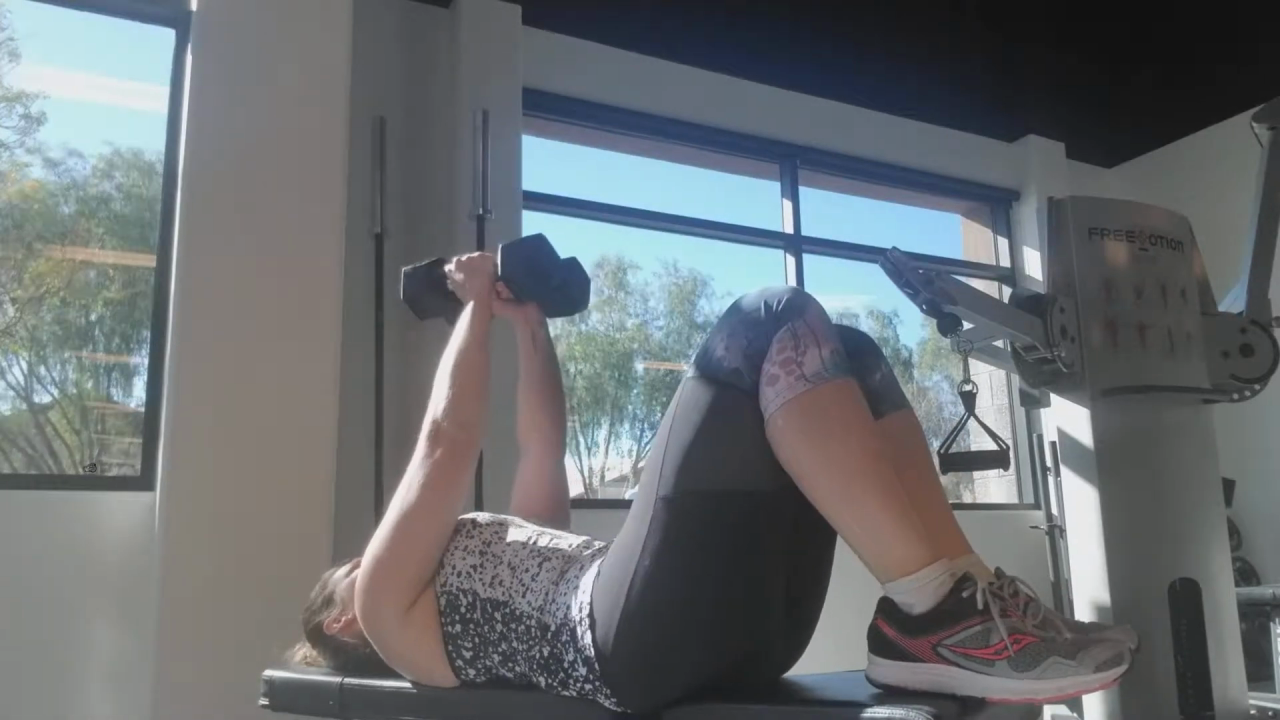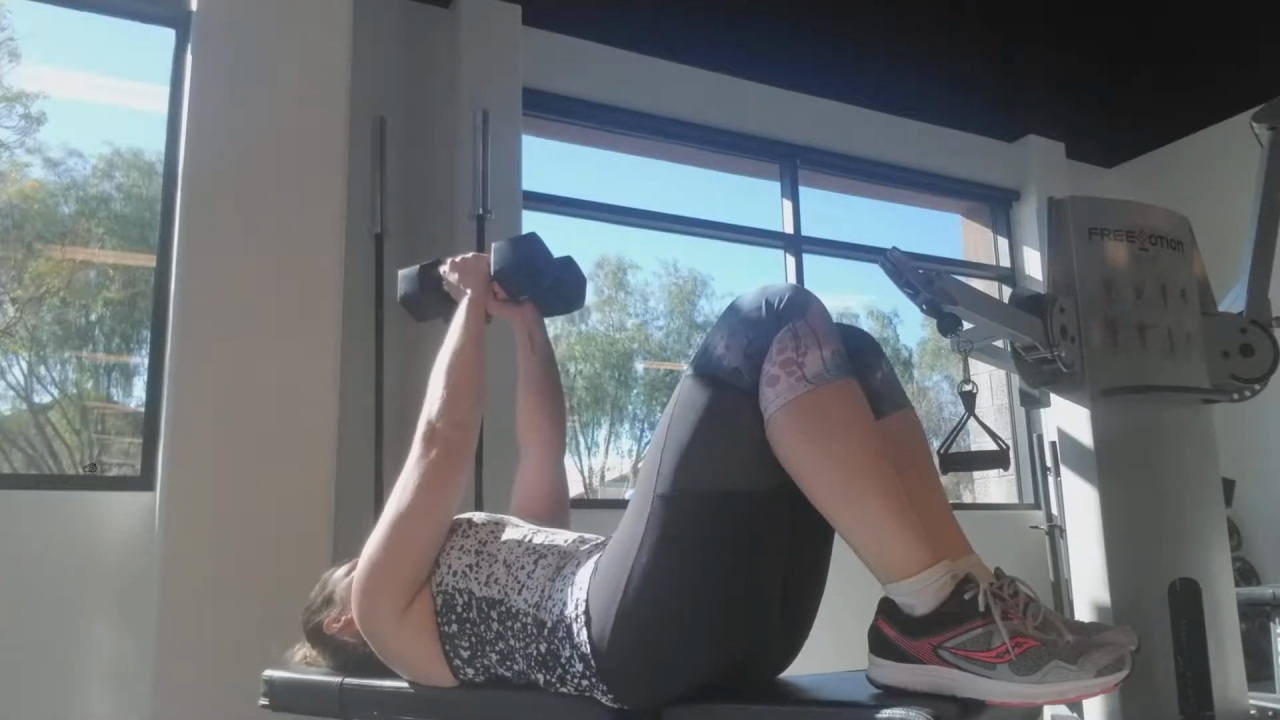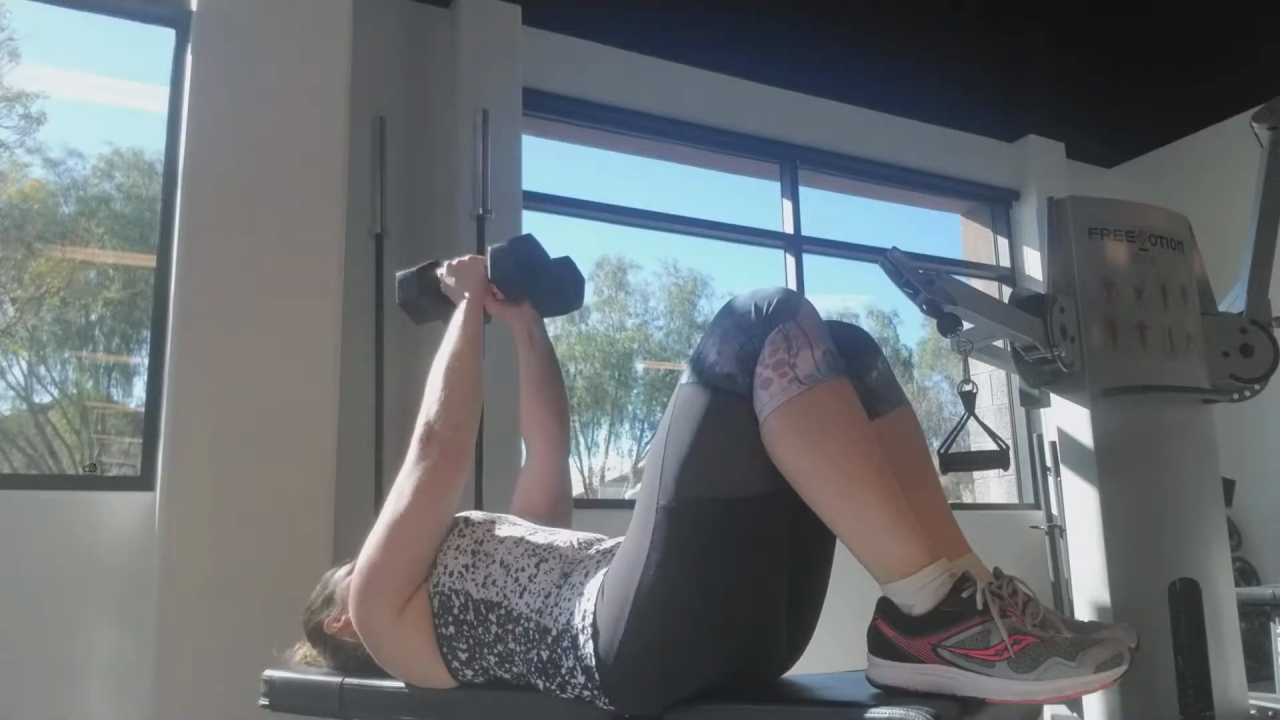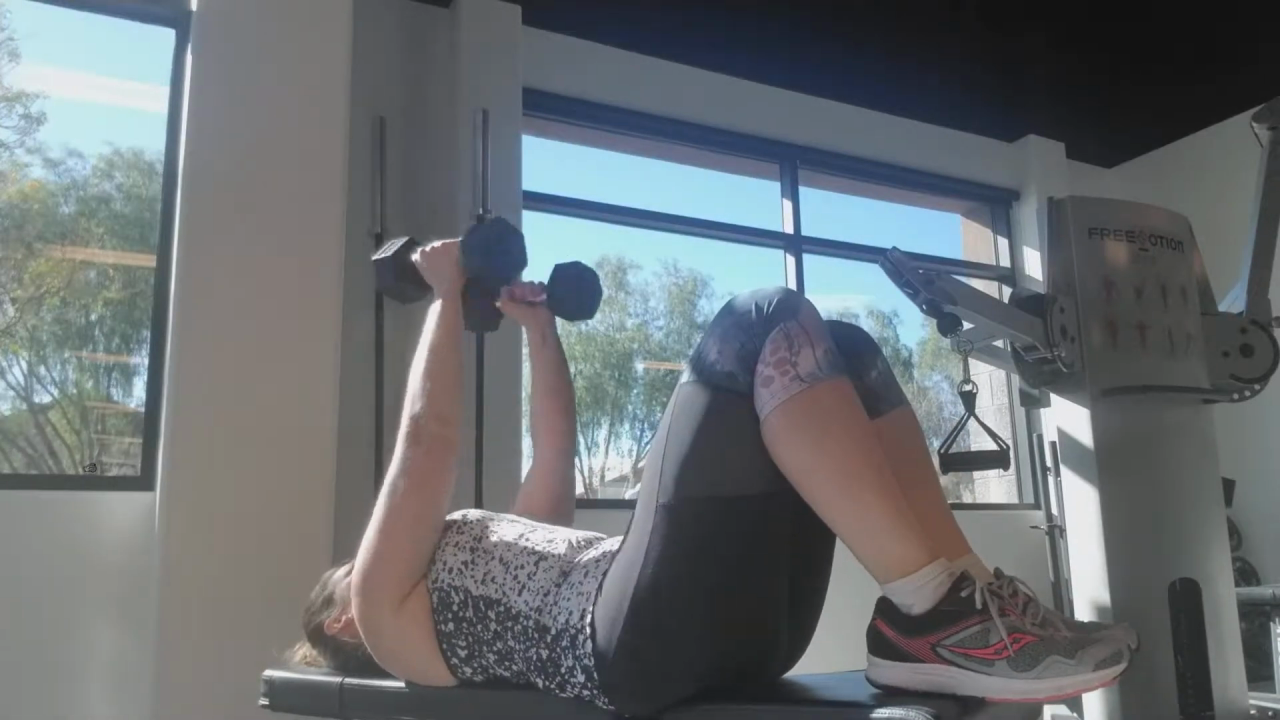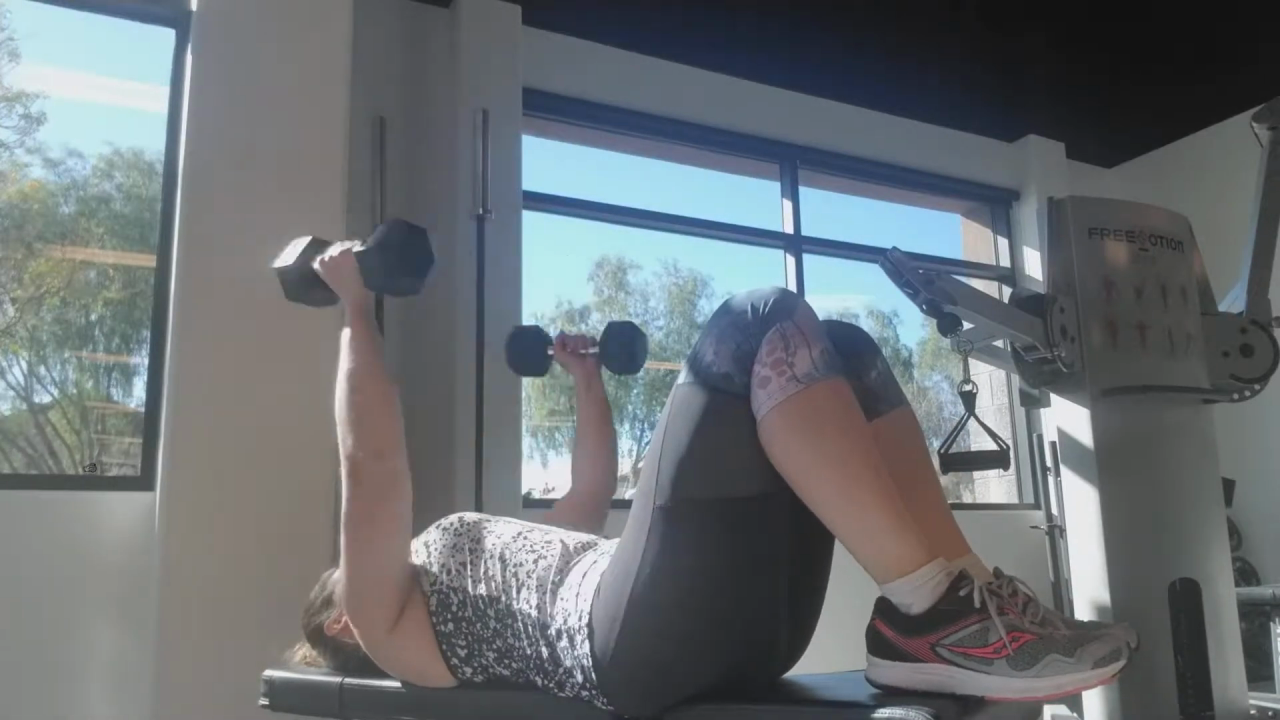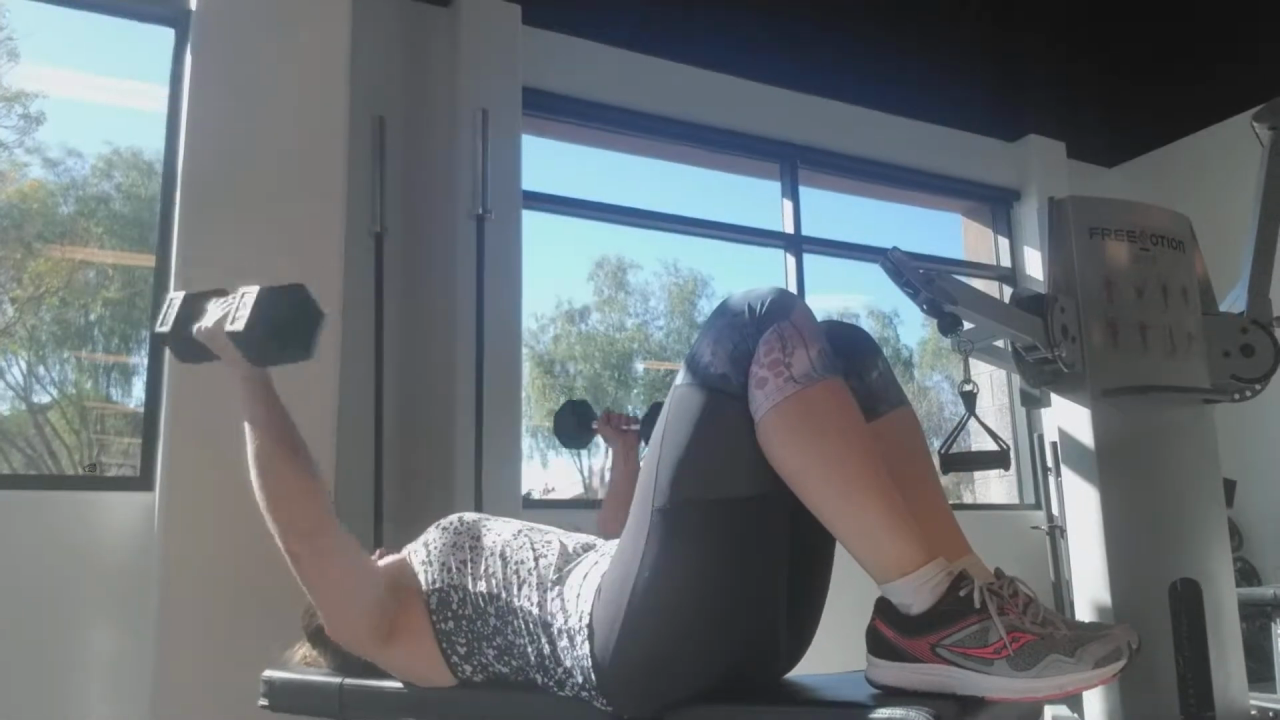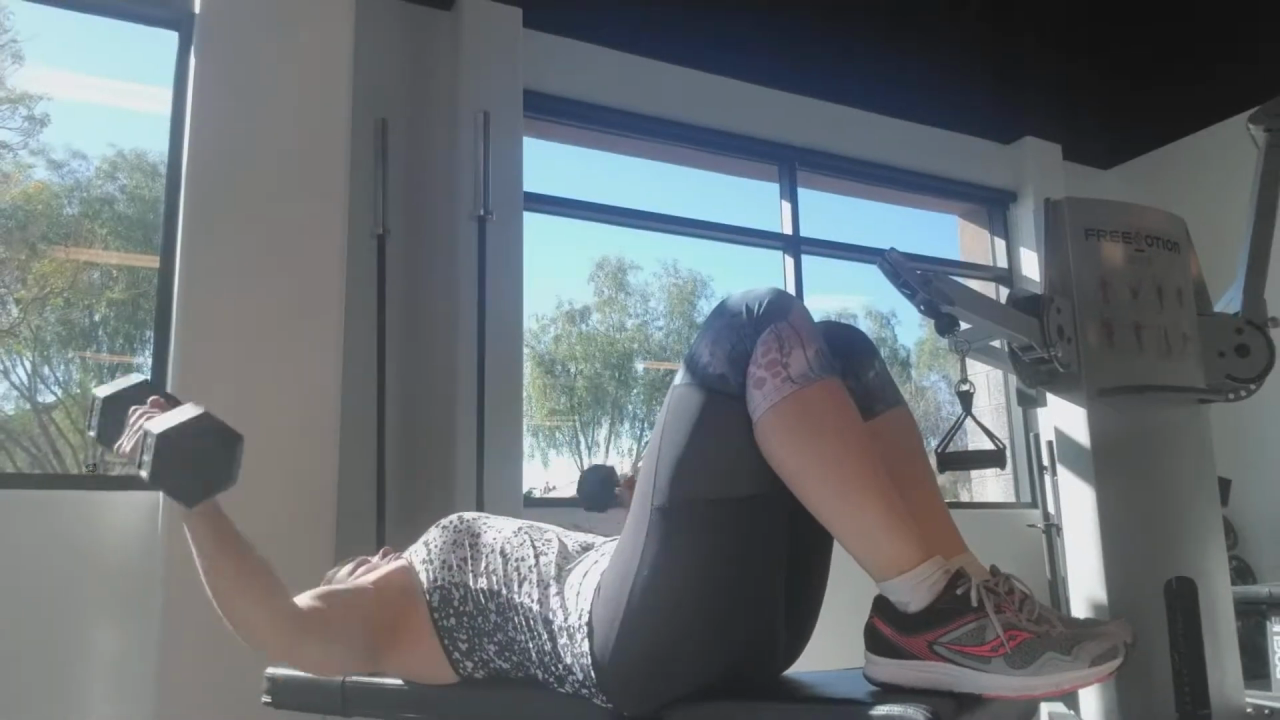
dt=0.2s
person 1, frame 1
left shoulder: (501, 552)
right shoulder: (392, 608)
left elbow: (543, 449)
right elbow: (447, 440)
left wrist: (527, 321)
right wrist: (475, 306)
left hip: (742, 623)
right hip: (643, 638)
left knee: (843, 355)
right knee: (779, 324)
left ankle: (963, 595)
right ankle: (932, 621)
person 1, frame 2
left shoulder: (497, 551)
right shoulder: (384, 607)
left elbow: (543, 448)
right elbow: (441, 441)
left wrist: (524, 320)
right wrist: (471, 304)
left hip: (739, 622)
right hip: (643, 633)
left knee: (844, 352)
right knee: (779, 326)
left ankle: (965, 597)
right ankle: (936, 621)
person 1, frame 3
left shoulder: (500, 548)
right shoulder: (388, 611)
left elbow: (549, 448)
right elbow: (440, 441)
left wrist: (523, 321)
right wrist: (470, 306)
left hip: (739, 623)
right hip: (645, 643)
left knee: (841, 351)
right knee: (768, 327)
left ankle: (963, 595)
right ankle: (932, 622)
person 1, frame 4
left shoulder: (503, 555)
right shoulder: (391, 611)
left elbow: (554, 450)
right elbow: (429, 438)
left wrist: (538, 329)
right wrist: (446, 299)
left hip: (737, 623)
right hip: (640, 640)
left knee: (841, 348)
right knee: (767, 324)
left ankle: (961, 595)
right ankle: (932, 621)
person 1, frame 5
left shoulder: (483, 556)
right shoulder: (396, 620)
left elbow: (596, 493)
right elbow: (375, 472)
left wrist: (585, 379)
right wrist: (357, 316)
left hip: (733, 624)
right hip: (635, 640)
left knee: (842, 350)
right knee: (760, 328)
left ankle: (954, 600)
right ankle: (930, 619)
person 1, frame 6
left shoulder: (478, 564)
right shoulder: (383, 620)
right elbow: (313, 538)
left wrist: (626, 458)
right wrist: (251, 379)
left hip: (730, 625)
right hip: (636, 641)
left knee: (843, 351)
right knee: (761, 325)
left ankle: (957, 597)
right ankle: (931, 624)
person 1, frame 7
left shoulder: (470, 558)
right shoulder: (385, 614)
right elbow: (279, 631)
left wrist: (632, 503)
left hip: (734, 621)
right hip: (635, 634)
left knee: (839, 350)
right knee: (759, 325)
left ankle: (949, 599)
right ankle: (928, 618)
